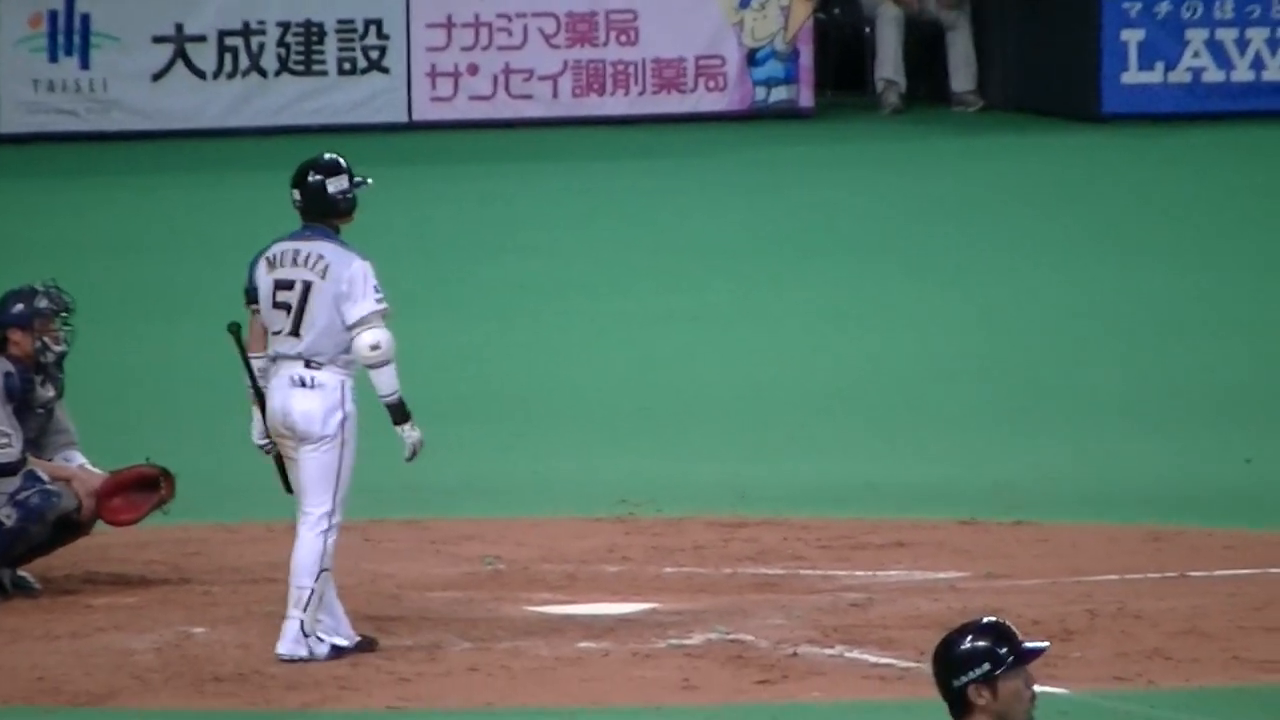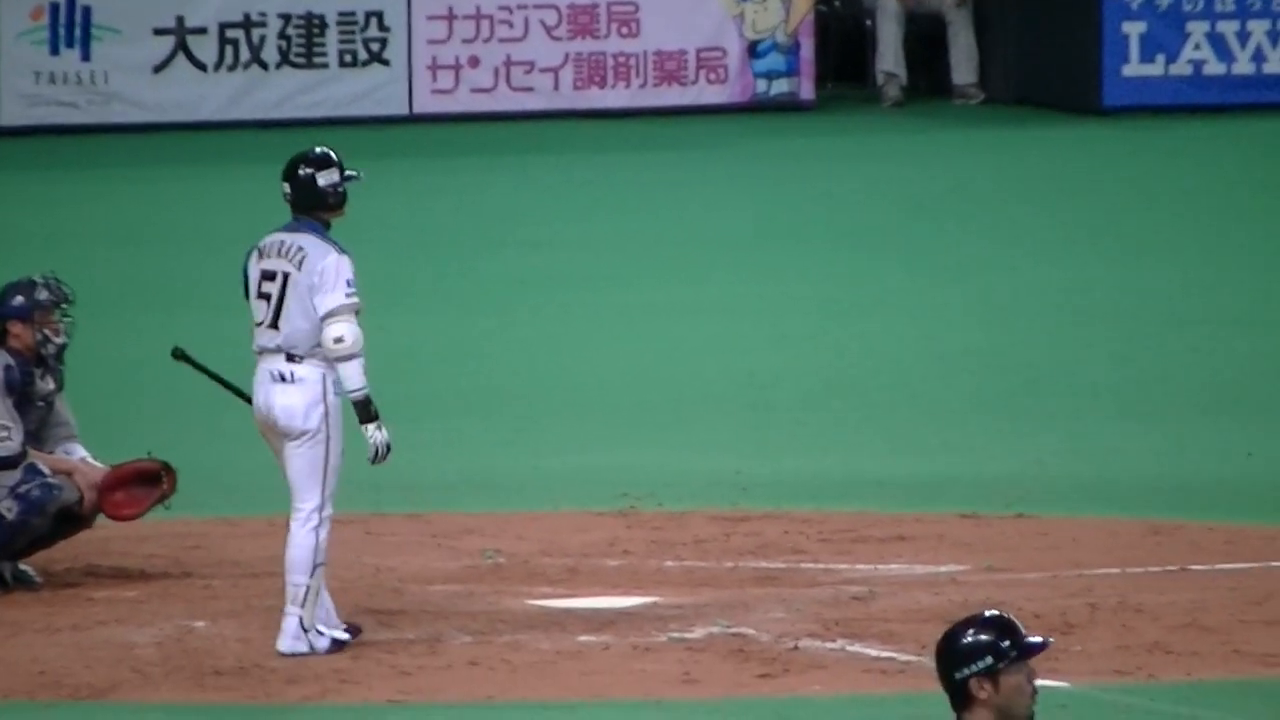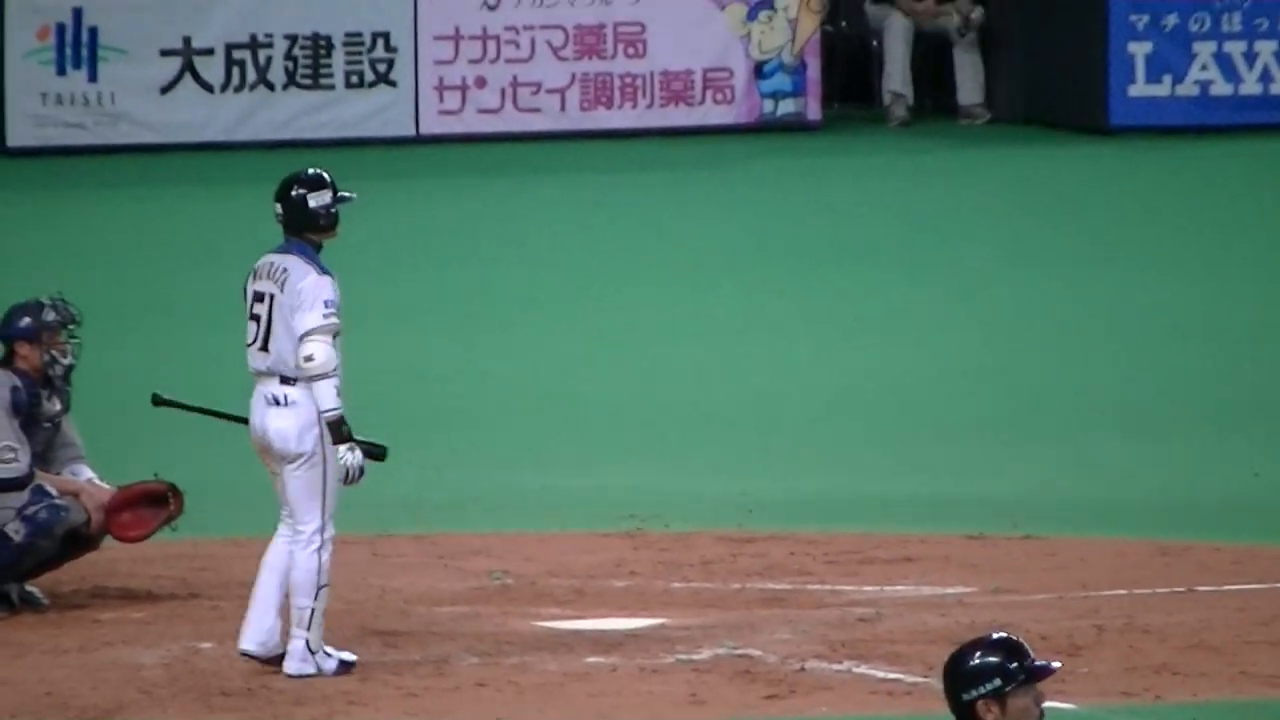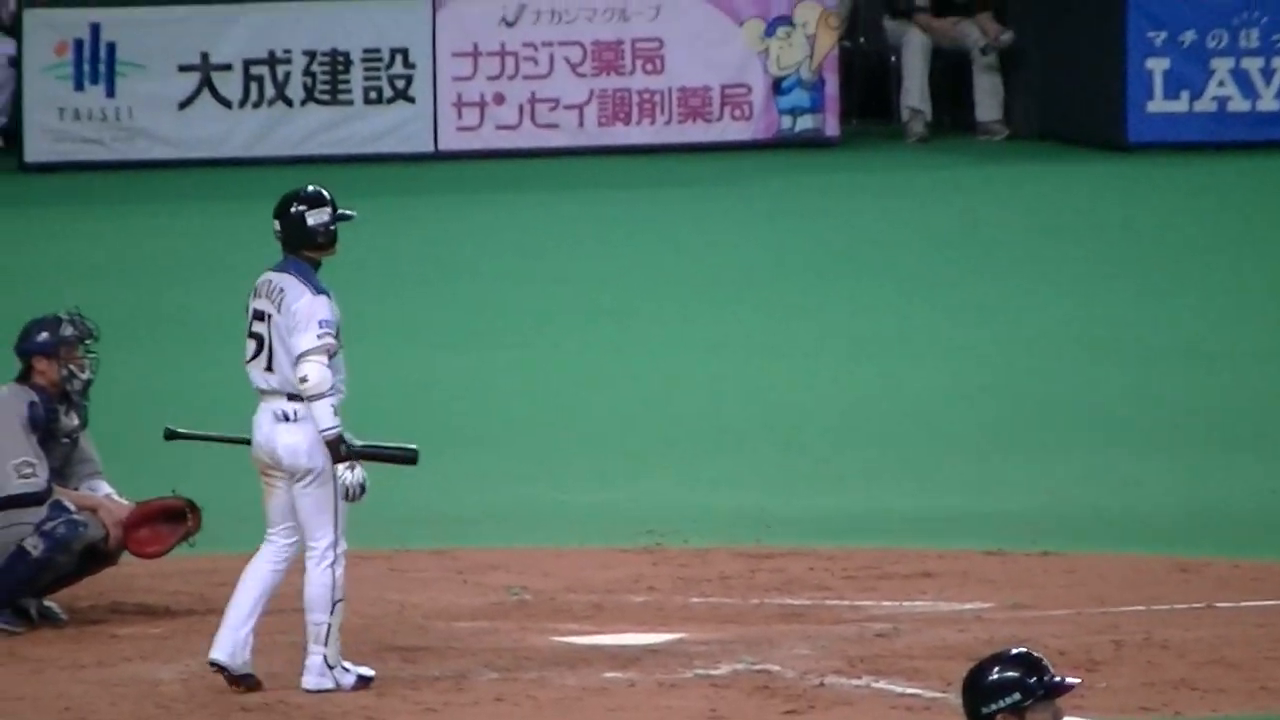
dt=0.2s
person 1, frame 1
left shoulder: (268, 257)
right shoulder: (349, 265)
left elbow: (256, 340)
right elbow: (373, 348)
left wrist: (258, 413)
right wrist: (402, 417)
left hip: (281, 391)
right hip: (326, 396)
left knee: (312, 516)
right knee: (321, 519)
left ankle: (331, 629)
right ankle: (298, 634)
person 1, frame 2
left shoulder: (262, 249)
right shoulder: (328, 257)
left elbow: (258, 329)
right elbow: (341, 343)
right wrist: (369, 415)
left hip: (267, 385)
right hip: (309, 389)
left knee: (306, 508)
right knee: (311, 512)
left ankle: (318, 617)
right ankle: (298, 630)
person 1, frame 3
left shoulder: (261, 269)
right shoulder: (312, 278)
right elbow: (317, 363)
right wrist: (343, 436)
left hip: (263, 407)
right hip: (300, 412)
left knee: (293, 527)
right knee: (313, 534)
left ankle: (260, 635)
right ankle: (305, 652)
person 1, frame 4
left shoulder: (264, 285)
right shoulder: (310, 297)
right elbow: (314, 383)
right wrist: (343, 454)
left hip: (267, 425)
right hip: (304, 432)
left knee: (279, 543)
right knee: (326, 549)
left ankle: (231, 647)
right ankle: (323, 666)
person 2, frame 1
left shoulder: (45, 377)
left elbow: (62, 447)
left wrist: (94, 478)
right wrist: (72, 475)
left knee: (91, 497)
right knee: (43, 495)
person 2, frame 2
left shoulder: (46, 370)
left elbow: (62, 440)
left wrist: (95, 471)
right wrist: (73, 468)
left knee: (90, 492)
right knee: (44, 488)
person 2, frame 3
left shoulder: (52, 391)
left elbow: (69, 461)
left wrist: (101, 492)
right wrist: (80, 489)
left knee: (97, 514)
right knee: (50, 509)
person 2, frame 4
left shoulder: (69, 407)
left elbow: (87, 477)
left wrist: (120, 507)
right wrist: (98, 504)
left hip: (31, 523)
left knee: (115, 529)
right knee: (70, 524)
